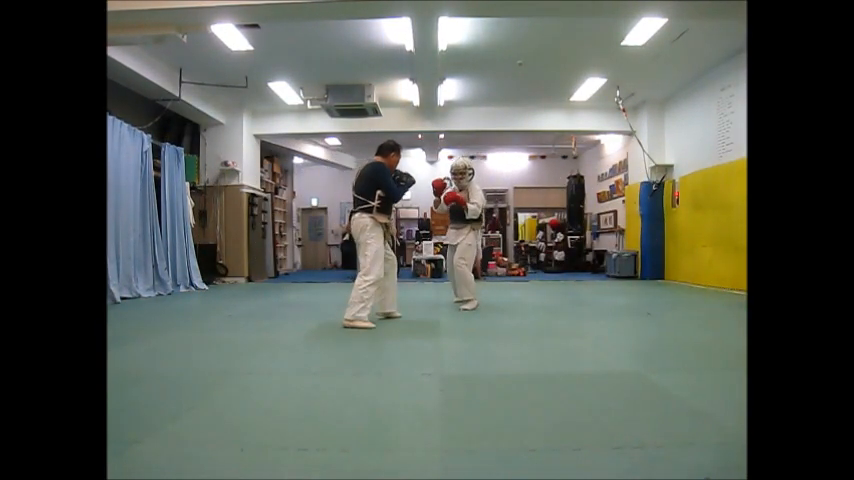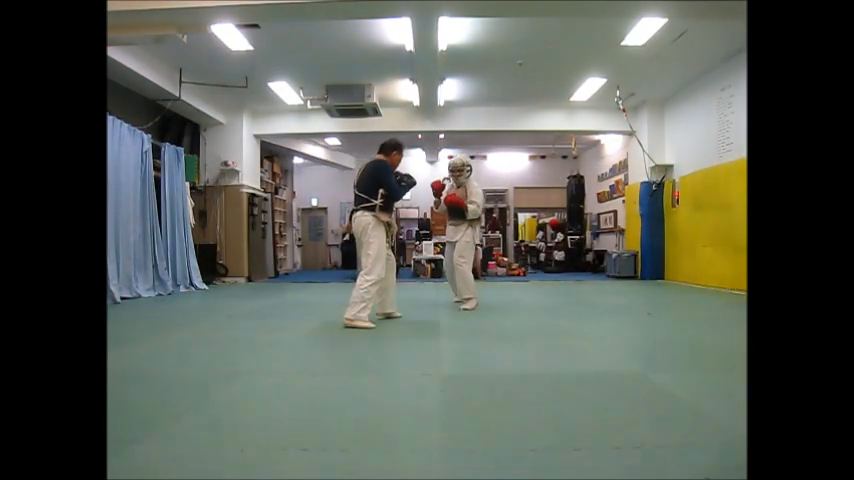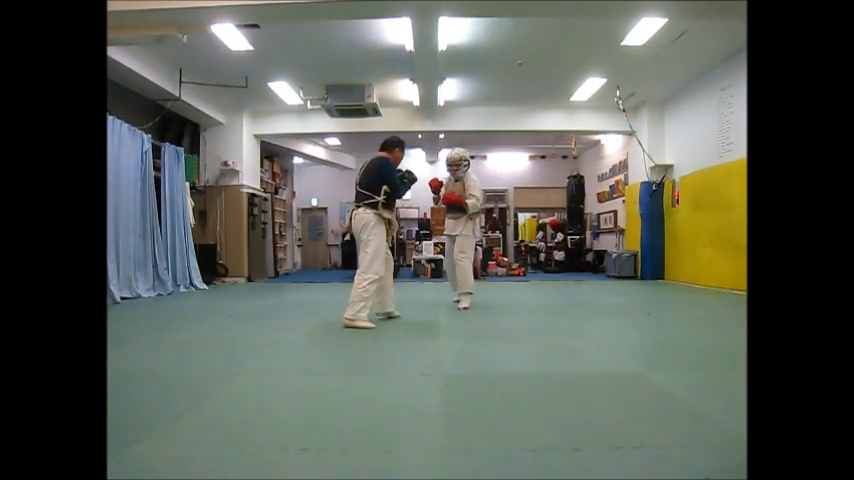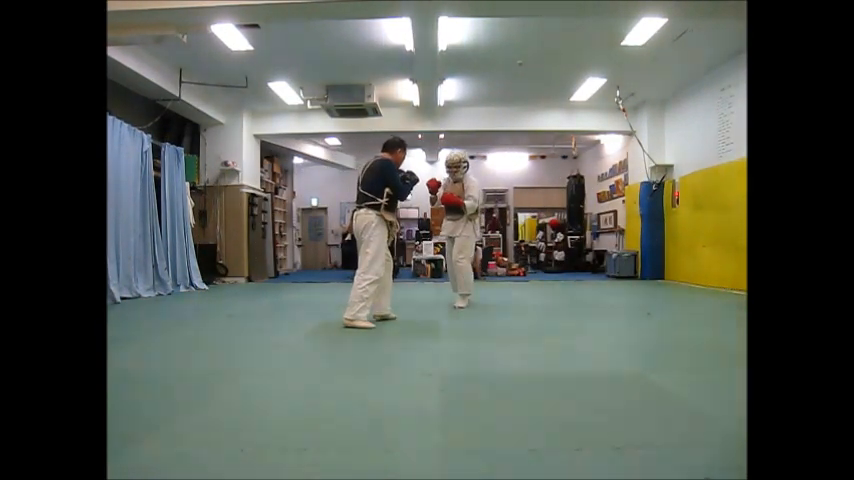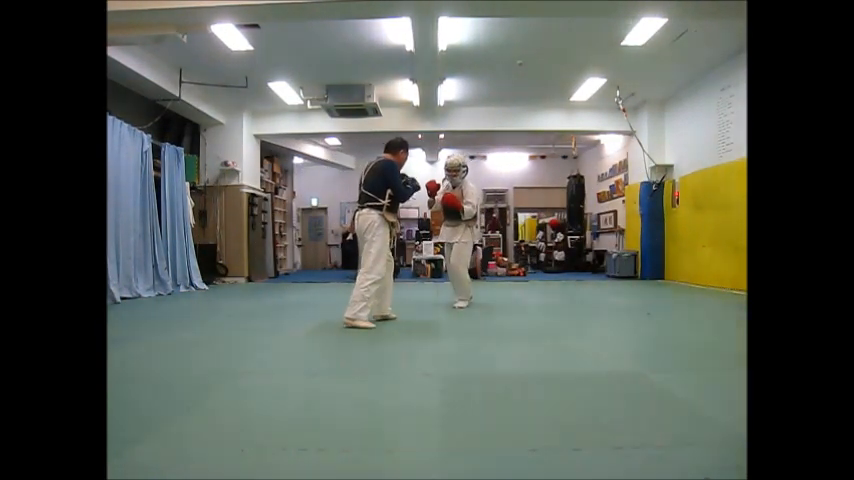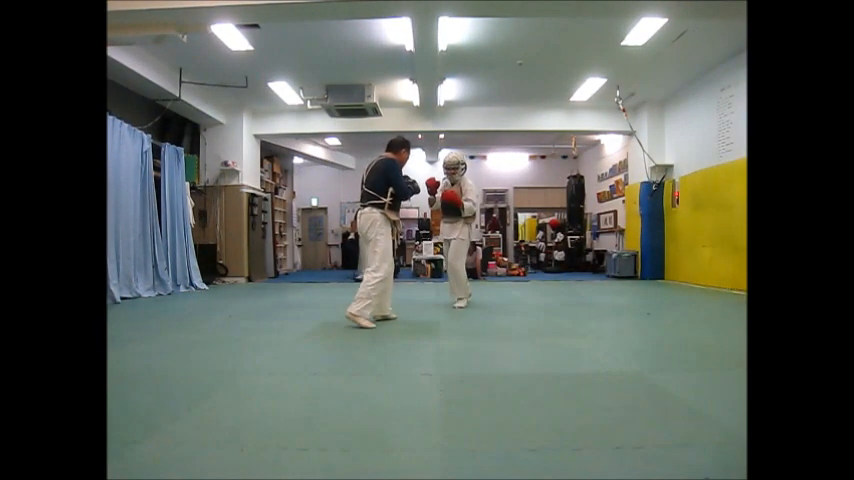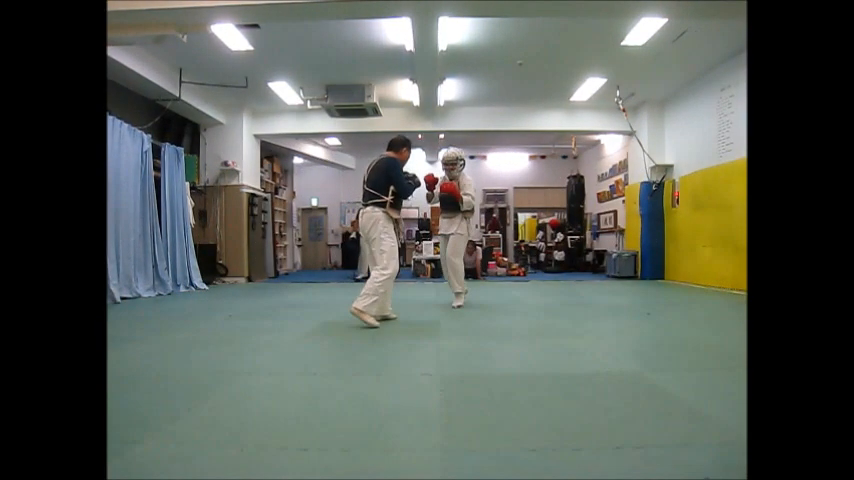
dt=0.1s
person 1, frame 1
left shoulder: (370, 168)
right shoulder: (379, 168)
right elbow: (394, 196)
left wrist: (396, 182)
right wrist: (406, 183)
left hip: (370, 223)
right hip: (369, 223)
left knee: (389, 263)
right knee: (372, 272)
left ankle: (387, 308)
right ankle: (353, 317)
person 1, frame 2
left shoulder: (370, 166)
right shoulder: (382, 165)
right elbow: (395, 195)
left wrist: (397, 183)
right wrist: (407, 184)
left hip: (369, 220)
right hip: (371, 221)
left knee: (387, 263)
right knee: (372, 271)
left ankle: (386, 308)
right ankle: (354, 316)
person 1, frame 3
left shoulder: (372, 163)
right shoulder: (385, 163)
right elbow: (397, 192)
left wrist: (399, 180)
right wrist: (408, 181)
left hip: (368, 217)
right hip: (372, 219)
left knee: (385, 262)
right knee: (370, 269)
left ankle: (386, 308)
right ankle: (354, 316)
person 1, frame 4
left shoulder: (372, 164)
right shoulder: (387, 164)
right elbow: (401, 194)
left wrist: (399, 180)
right wrist: (409, 181)
left hip: (367, 218)
right hip: (373, 220)
left knee: (384, 264)
right knee: (370, 270)
left ankle: (381, 310)
right ankle: (353, 316)
person 1, frame 5
left shoulder: (374, 165)
right shoulder: (389, 166)
right elbow: (401, 197)
left wrist: (401, 185)
right wrist: (412, 187)
left hip: (368, 218)
right hip: (375, 220)
left knee: (385, 265)
right knee: (372, 270)
left ankle: (381, 310)
right ankle: (354, 315)
person 1, frame 6
left shoulder: (376, 164)
right shoulder: (391, 164)
right elbow: (402, 194)
left wrist: (403, 185)
right wrist: (412, 188)
left hip: (370, 216)
right hip: (377, 218)
left knee: (382, 266)
right knee: (379, 269)
left ankle: (381, 310)
right ankle: (358, 310)
person 1, frame 7
left shoulder: (377, 163)
right shoulder: (392, 163)
right elbow: (403, 193)
left wrist: (405, 181)
right wrist: (413, 183)
left hip: (371, 215)
right hip: (379, 217)
left knee: (383, 265)
right knee: (387, 267)
left ankle: (381, 310)
right ankle: (363, 307)
person 2, frame 1
left shoulder: (475, 190)
right shoulder: (453, 190)
left elbow: (475, 211)
right elbow: (439, 208)
left wrist: (461, 202)
right wrist: (438, 195)
left hip: (469, 233)
right hip: (454, 232)
left knee: (460, 264)
right knee: (452, 266)
left ankle: (470, 299)
right ankle: (461, 294)
person 2, frame 2
left shoulder: (473, 187)
right shoulder: (451, 187)
left elbow: (476, 210)
right elbow: (439, 208)
left wrist: (461, 204)
right wrist: (437, 196)
left hip: (467, 230)
right hip: (452, 230)
left knee: (461, 262)
right knee: (450, 264)
left ankle: (470, 298)
right ankle: (460, 295)
person 2, frame 3
left shoulder: (471, 180)
right shoulder: (448, 180)
left elbow: (476, 204)
right elbow: (438, 203)
left wrist: (460, 201)
right wrist: (436, 192)
left hip: (467, 224)
right hip: (452, 223)
left knee: (461, 257)
right knee: (450, 260)
left ankle: (466, 295)
right ankle: (459, 292)
person 2, frame 4
left shoulder: (471, 182)
right shoulder: (447, 182)
left elbow: (472, 205)
right elbow: (435, 203)
left wrist: (458, 202)
right wrist: (434, 193)
left hip: (466, 225)
right hip: (451, 224)
left knee: (461, 259)
right knee: (451, 261)
left ankle: (464, 295)
right ankle: (461, 293)
person 2, frame 5
left shoulder: (469, 188)
right shoulder: (446, 187)
left elbow: (470, 211)
right elbow: (434, 207)
left wrist: (457, 205)
right wrist: (432, 195)
left hip: (464, 231)
right hip: (449, 231)
left knee: (458, 264)
right knee: (452, 265)
left ankle: (464, 297)
right ankle: (463, 294)
person 2, frame 6
left shoulder: (467, 185)
right shoulder: (444, 184)
left elbow: (470, 208)
right elbow: (433, 204)
left wrist: (457, 201)
right wrist: (432, 193)
left hip: (462, 227)
right hip: (447, 227)
left knee: (454, 260)
right knee: (451, 262)
left ankle: (462, 296)
right ankle: (464, 292)
person 2, frame 7
left shoulder: (465, 180)
right shoulder: (443, 180)
left elbow: (469, 203)
right elbow: (431, 200)
left wrist: (456, 195)
right wrist: (430, 189)
left hip: (460, 223)
right hip: (445, 222)
left knee: (453, 256)
right knee: (445, 258)
left ankle: (459, 293)
right ankle: (459, 289)
